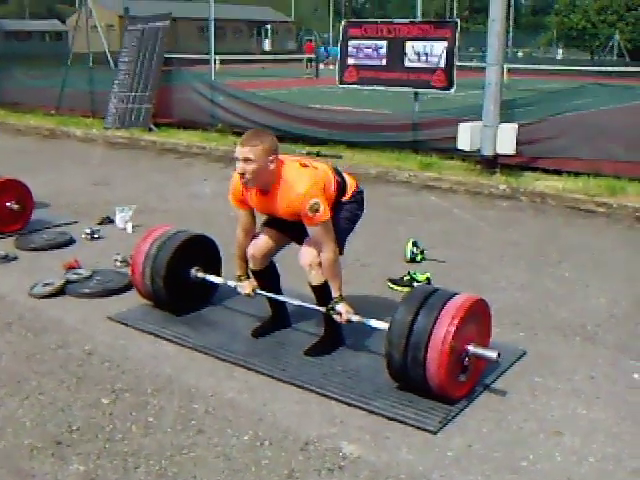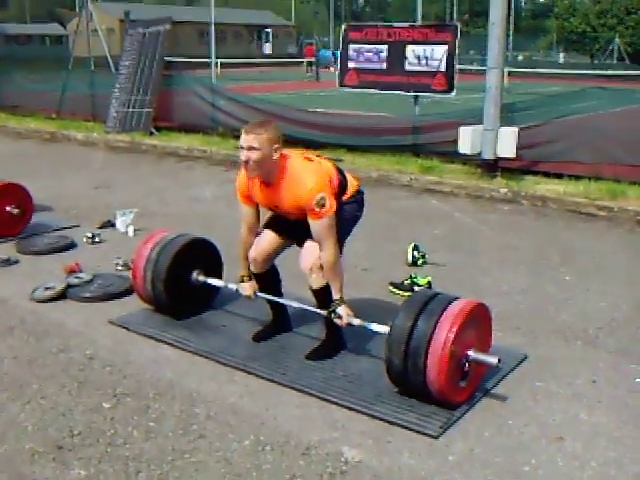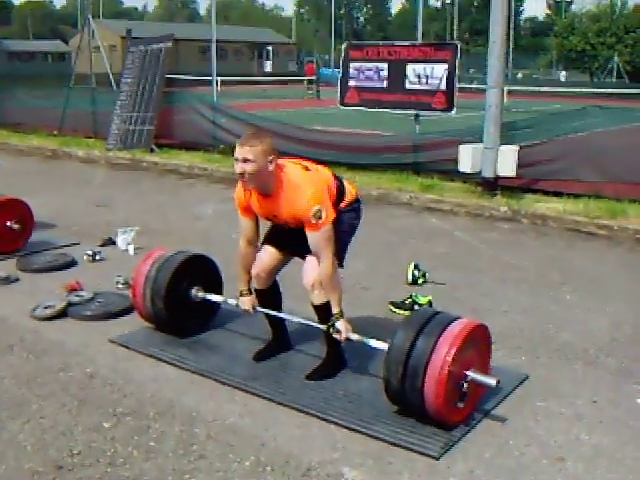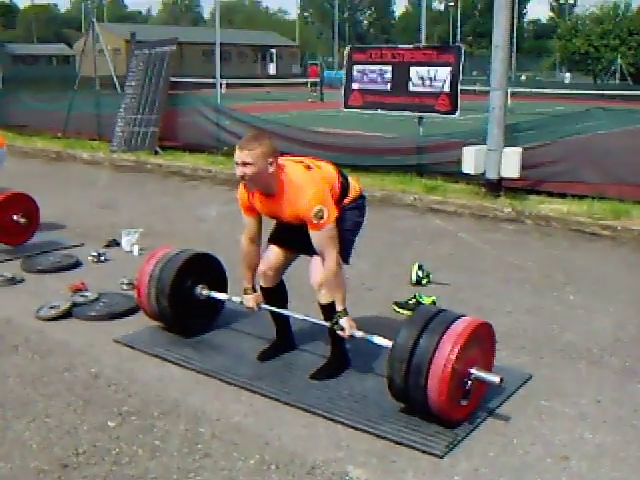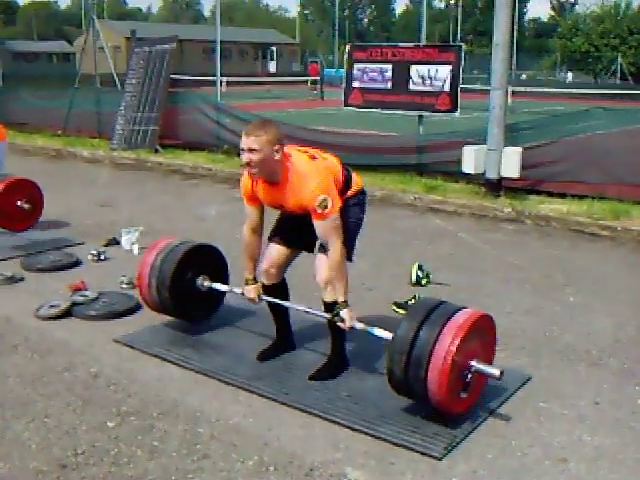
dt=0.2s
person 1, frame 1
left shoulder: (301, 188)
right shoulder: (240, 184)
left elbow: (327, 249)
right elbow: (244, 231)
left wrist: (338, 299)
right wrist: (243, 276)
left hip: (342, 201)
left knee: (309, 260)
right knee: (256, 253)
left ankle: (333, 332)
right ankle: (279, 315)
person 1, frame 2
left shoulder: (308, 182)
right shoulder: (246, 179)
left elbow: (328, 247)
right elbow: (248, 228)
left wrist: (339, 301)
right wrist: (245, 276)
left hip: (342, 201)
left knee: (310, 263)
right knee: (257, 256)
left ankle: (334, 336)
right ankle: (280, 319)
person 1, frame 3
left shoulder: (305, 193)
right shoulder: (245, 190)
left elbow: (326, 259)
right elbow: (247, 241)
left wrist: (338, 315)
right wrist: (244, 291)
left hip: (339, 209)
right hip: (291, 218)
left knee: (312, 279)
right knee: (260, 272)
left ankle: (335, 355)
right ankle: (280, 338)
person 1, frame 4
left shoulder: (307, 193)
right shoulder: (247, 190)
left elbow: (330, 257)
right elbow: (250, 240)
left wrist: (342, 313)
right wrist: (248, 289)
left hip: (343, 206)
left knee: (319, 279)
right knee: (267, 270)
left ankle: (339, 355)
right ankle: (284, 338)
person 1, frame 5
left shoulder: (311, 182)
right shoulder: (251, 179)
left elbow: (334, 246)
right elbow: (251, 229)
left wrist: (343, 305)
right wrist: (250, 280)
left hip: (345, 201)
right hip: (299, 207)
left knee: (324, 277)
right knee: (270, 267)
left ankle: (338, 356)
right ankle: (284, 338)
